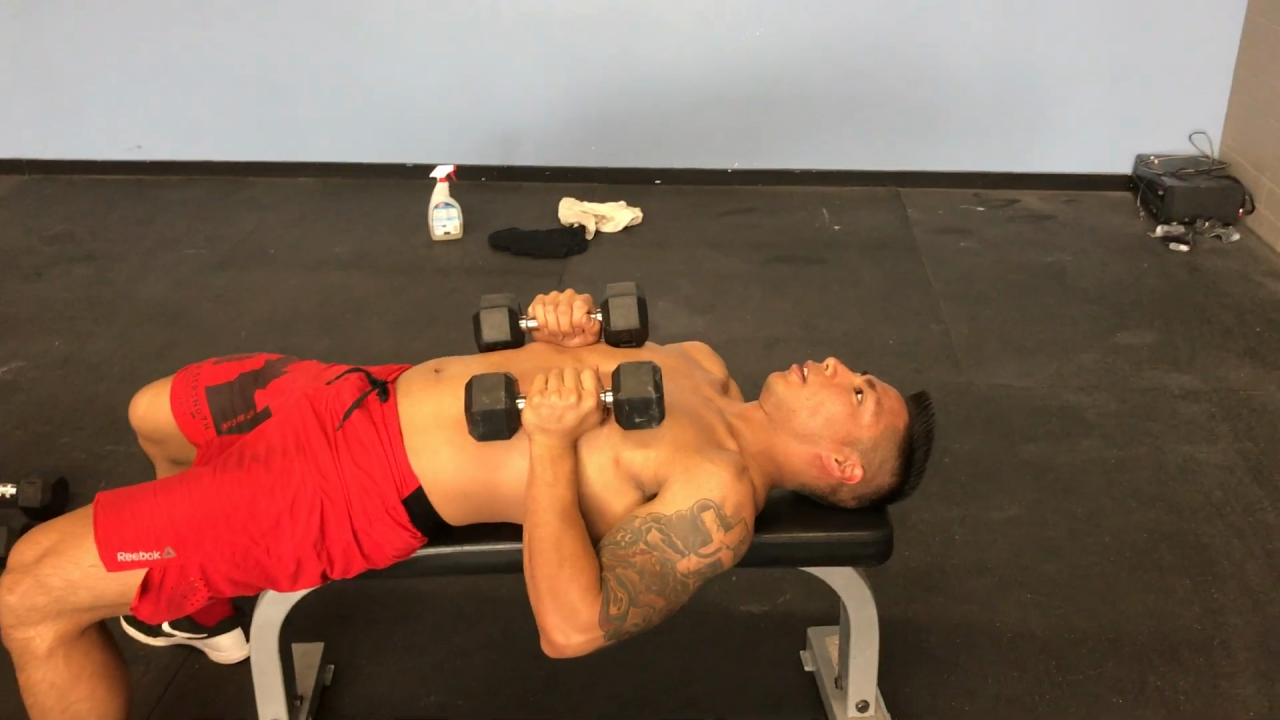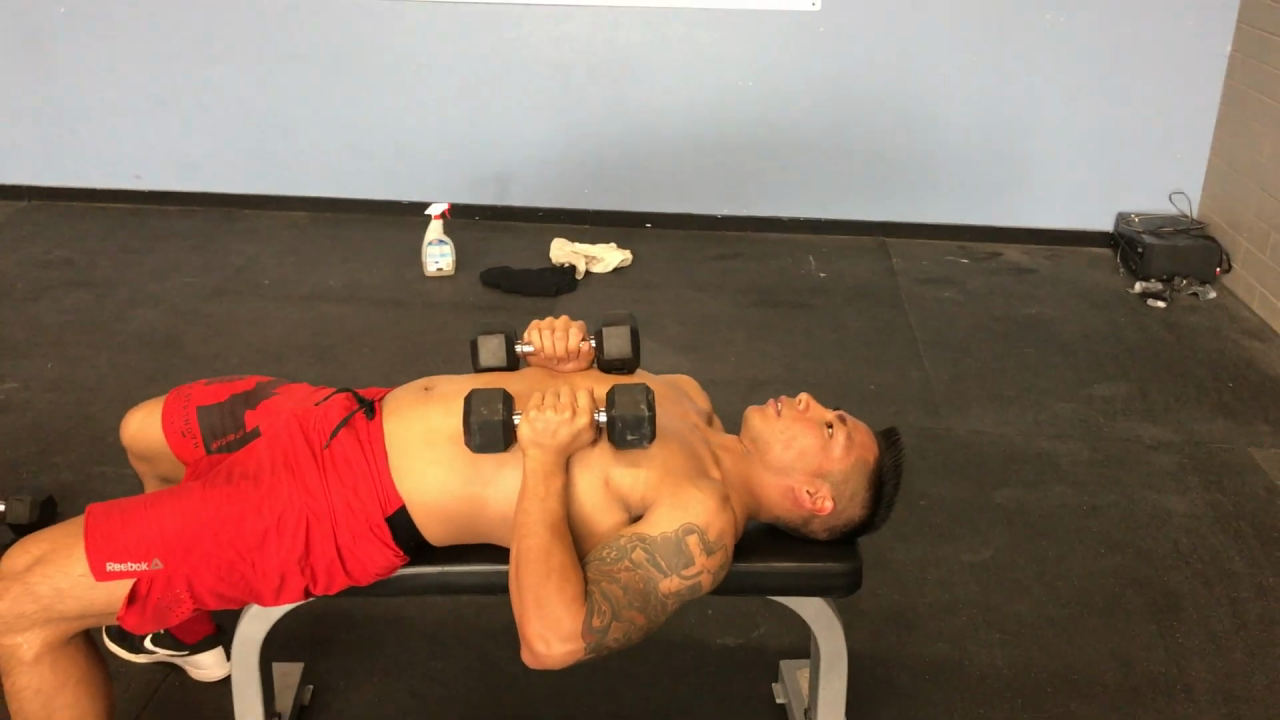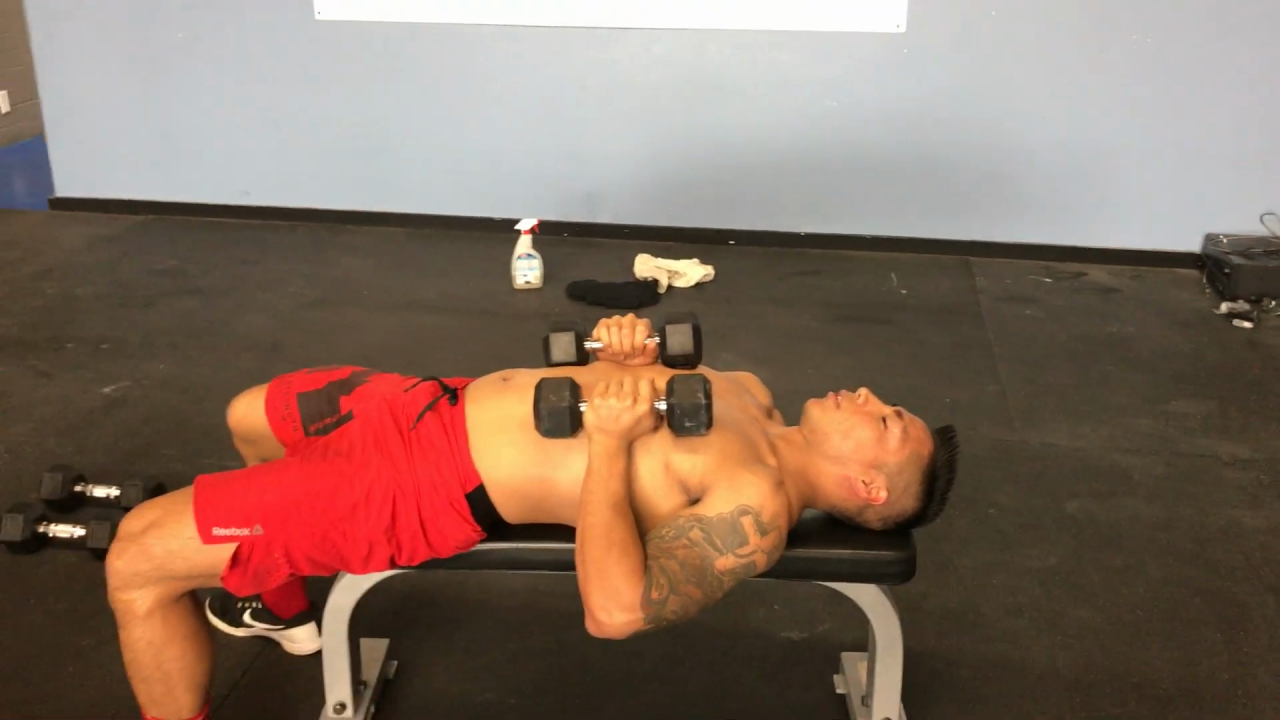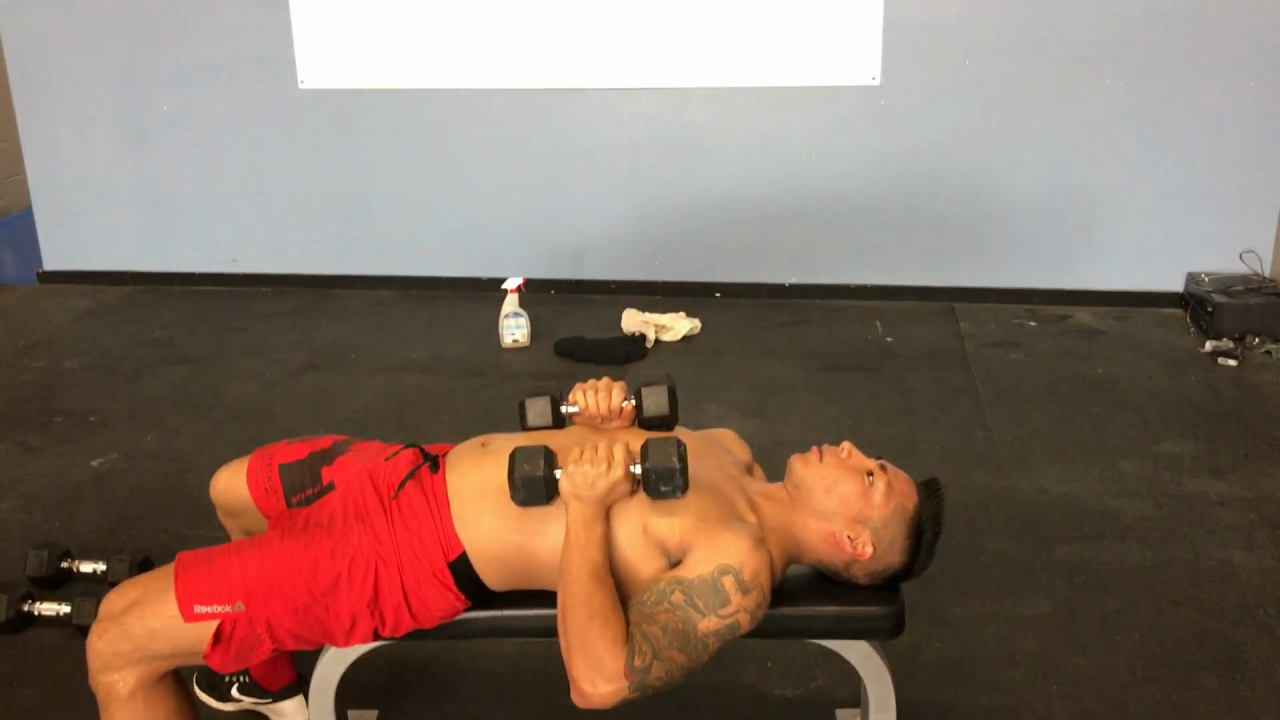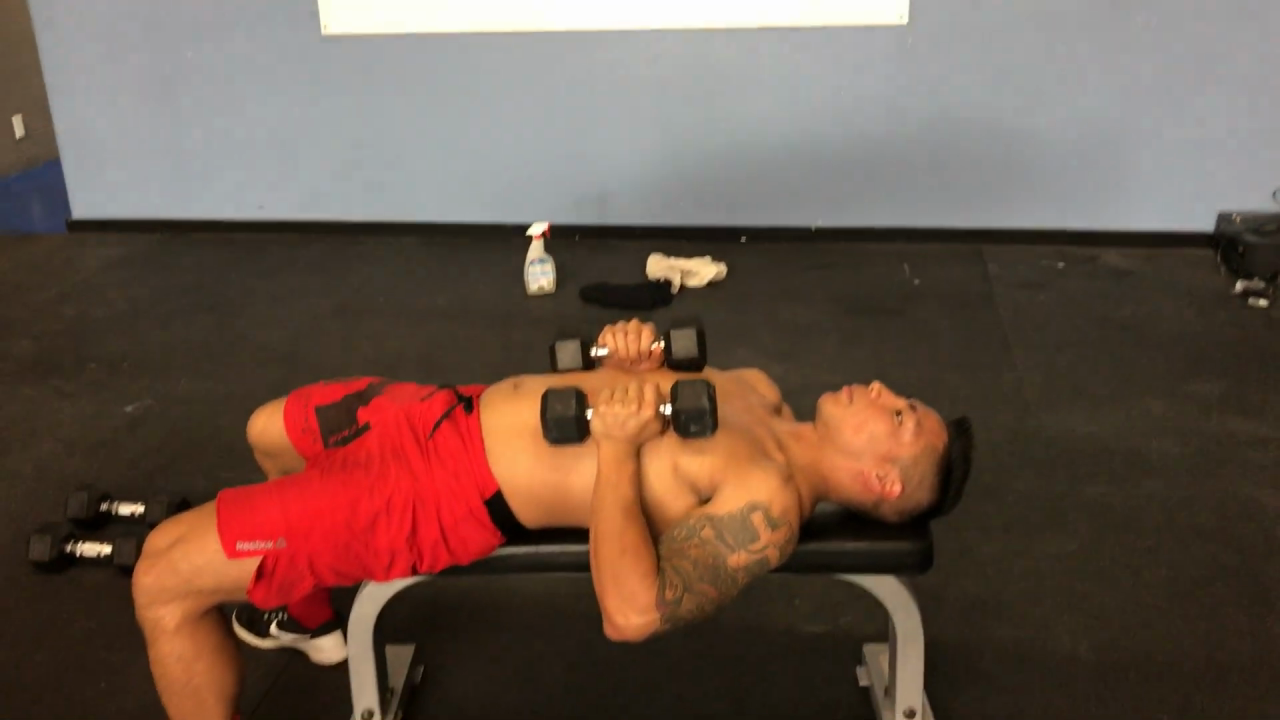
dt=1s
person 1, frame 1
left shoulder: (720, 501)
right shoulder: (706, 370)
left elbow: (570, 626)
right elbow: (595, 367)
left wrist: (551, 438)
right wrist: (563, 326)
left hip: (364, 486)
right knee: (155, 414)
right ankle: (198, 607)
person 1, frame 2
left shoulder: (701, 525)
right shoulder: (685, 399)
left elbow: (551, 638)
left wrist: (544, 456)
right wrist: (556, 356)
left hip: (348, 506)
right knee: (147, 434)
right ankle: (182, 625)
person 1, frame 3
left shoulder: (756, 509)
right shoulder: (750, 394)
left elbow: (613, 610)
left wrist: (609, 441)
right wrist: (624, 350)
left hip: (431, 484)
left knee: (138, 559)
right knee: (249, 417)
right ankle: (279, 604)
person 1, frame 4
left shoulder: (738, 568)
right shoulder: (730, 453)
left wrist: (586, 507)
right wrist: (603, 414)
left hip: (412, 554)
left knee: (118, 637)
right knee: (232, 490)
person 1, frame 5
left shoulder: (767, 507)
right shoulder: (760, 395)
left elbow: (631, 612)
left wrist: (617, 447)
right wrist: (632, 359)
left hip: (448, 493)
right hip: (463, 411)
left knee: (165, 575)
right knee: (270, 430)
right ankle: (308, 614)
